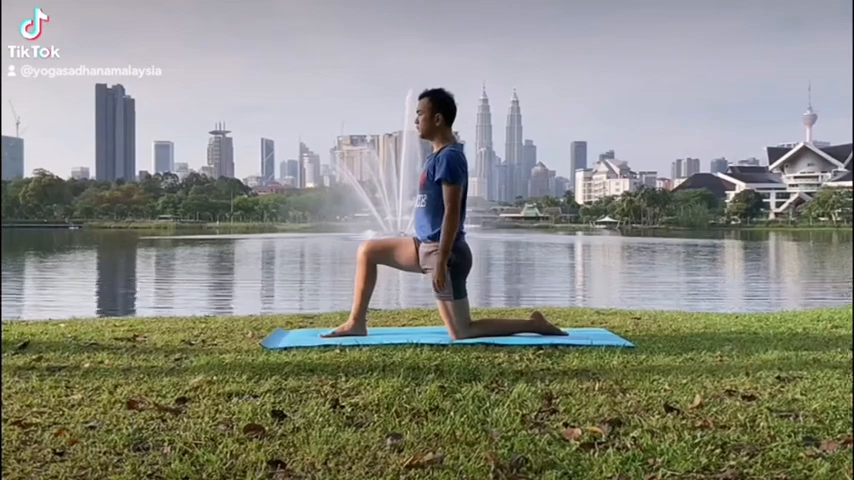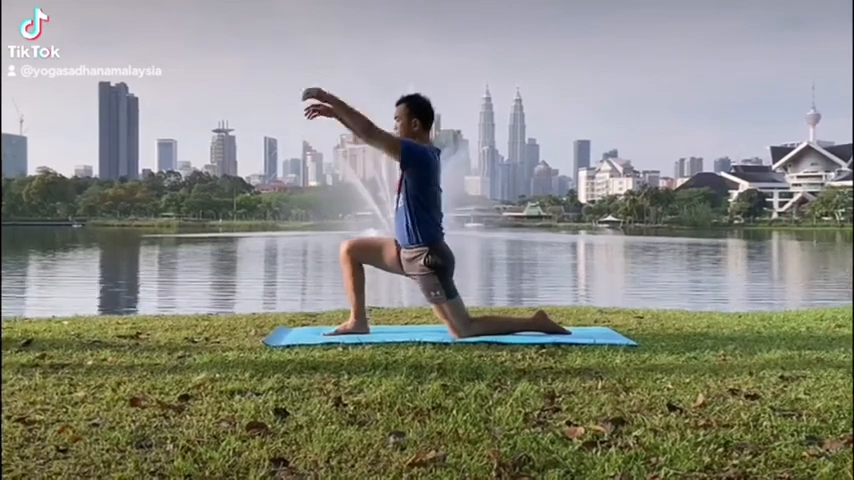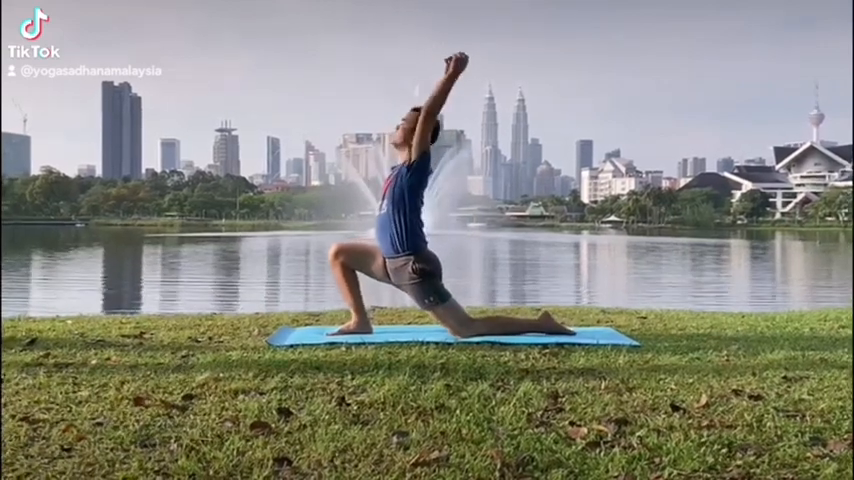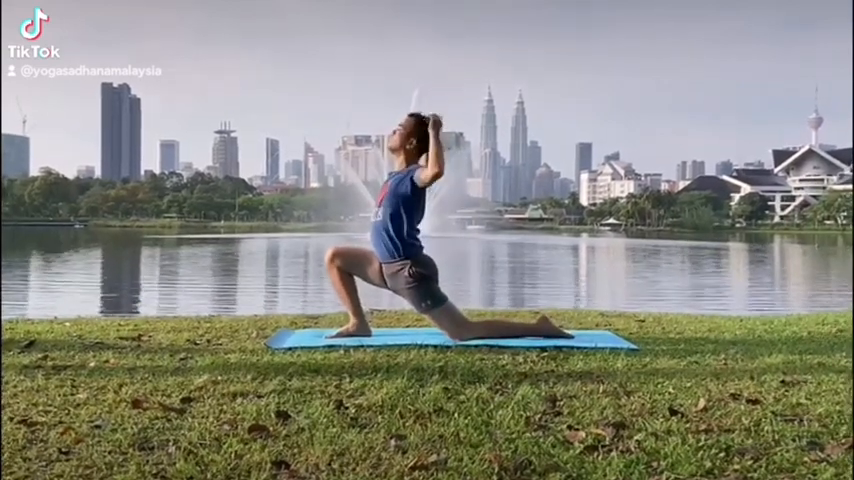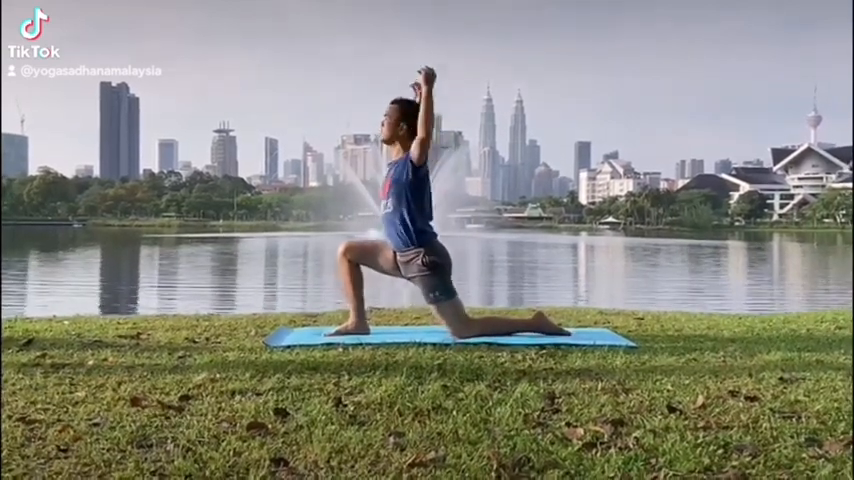
dt=1s
person 1, frame 1
left shoulder: (450, 157)
right shoulder: (439, 155)
left elbow: (452, 213)
left wrist: (441, 263)
left hip: (442, 251)
right hip: (426, 246)
left knee: (462, 332)
right knee: (367, 251)
left ankle: (533, 324)
right ankle: (356, 323)
person 1, frame 2
left shoulder: (420, 155)
right shoulder: (424, 153)
left elbow: (371, 135)
right elbow: (372, 135)
left wrist: (332, 104)
right wrist: (336, 109)
left hip: (427, 257)
right hip: (408, 250)
left knee: (463, 330)
right knee: (350, 250)
left ankle: (535, 324)
right ankle: (357, 323)
person 1, frame 3
left shoulder: (415, 167)
right shoulder: (404, 168)
left elbow: (428, 116)
right elbow: (427, 115)
left wrist: (452, 76)
right wrist: (448, 77)
left hip: (414, 266)
right hip: (393, 261)
left knee: (466, 329)
right knee: (339, 254)
left ankle: (540, 324)
right ankle: (360, 321)
person 1, frame 4
left shoulder: (412, 175)
right shoulder: (399, 175)
left elbow: (436, 170)
left wrist: (434, 133)
left hip: (410, 271)
right hip: (389, 266)
left knee: (463, 332)
right knee: (335, 257)
left ankle: (537, 328)
right ankle: (358, 323)
person 1, frame 5
left shoulder: (413, 163)
right shoulder: (399, 162)
left elbow: (423, 134)
right elbow: (419, 131)
left wrist: (427, 89)
right wrist: (420, 97)
left hip: (424, 258)
right hip: (402, 254)
left knee: (463, 329)
right knee: (347, 252)
left ankle: (534, 324)
right ankle: (357, 322)
